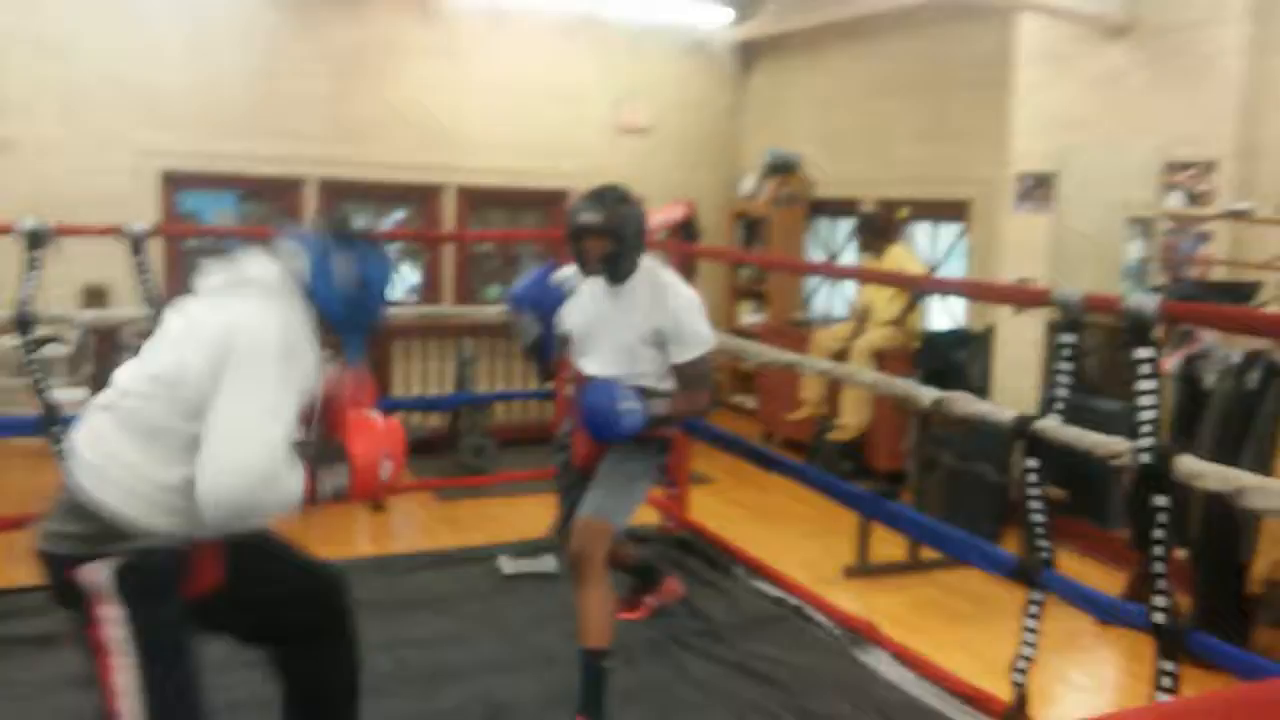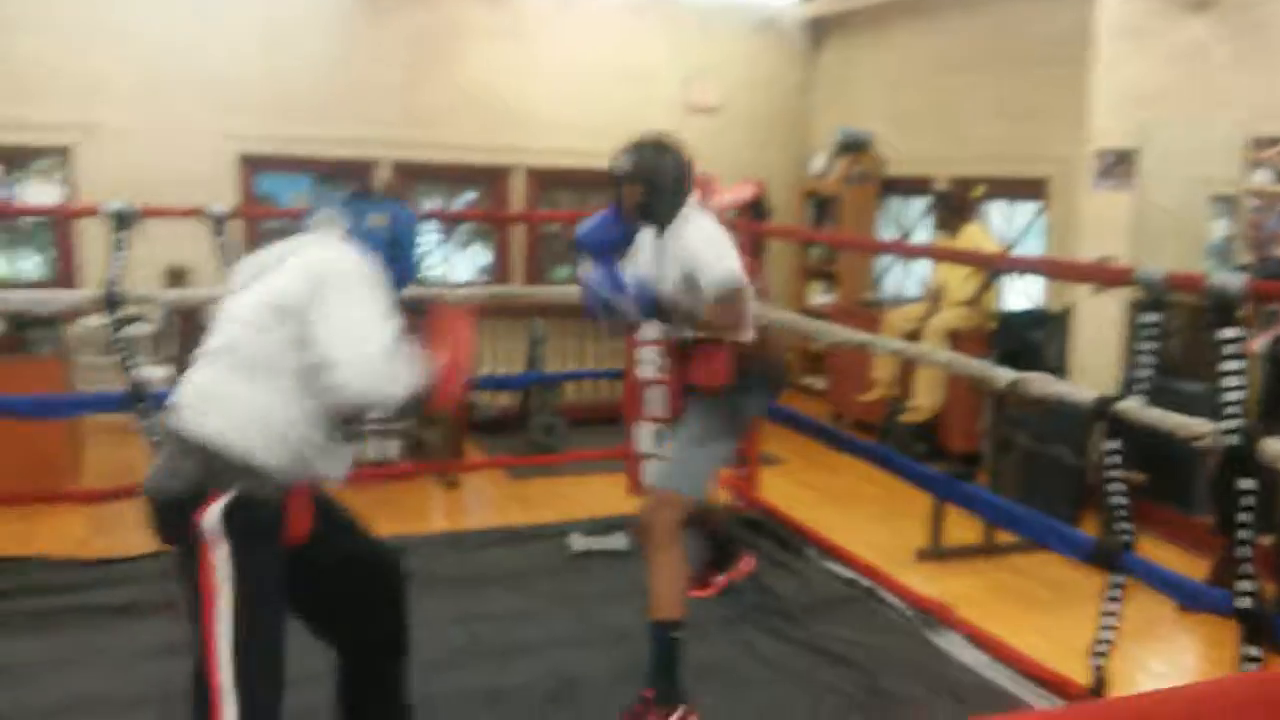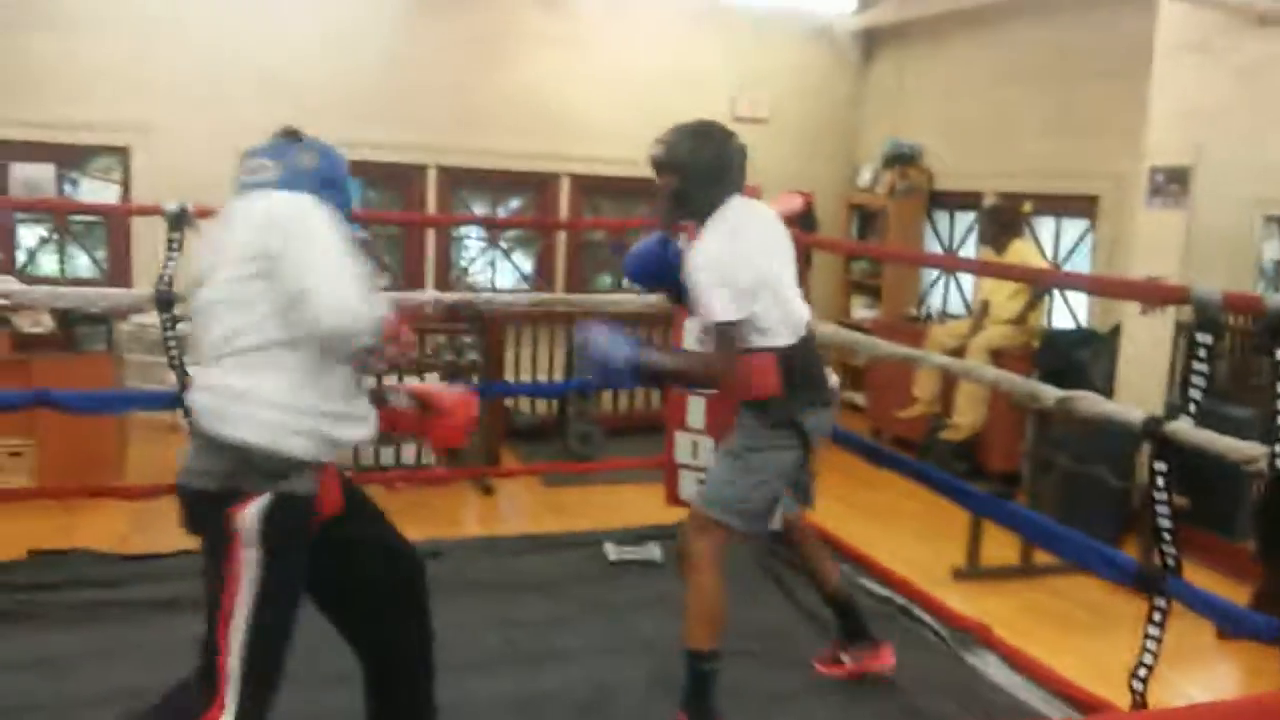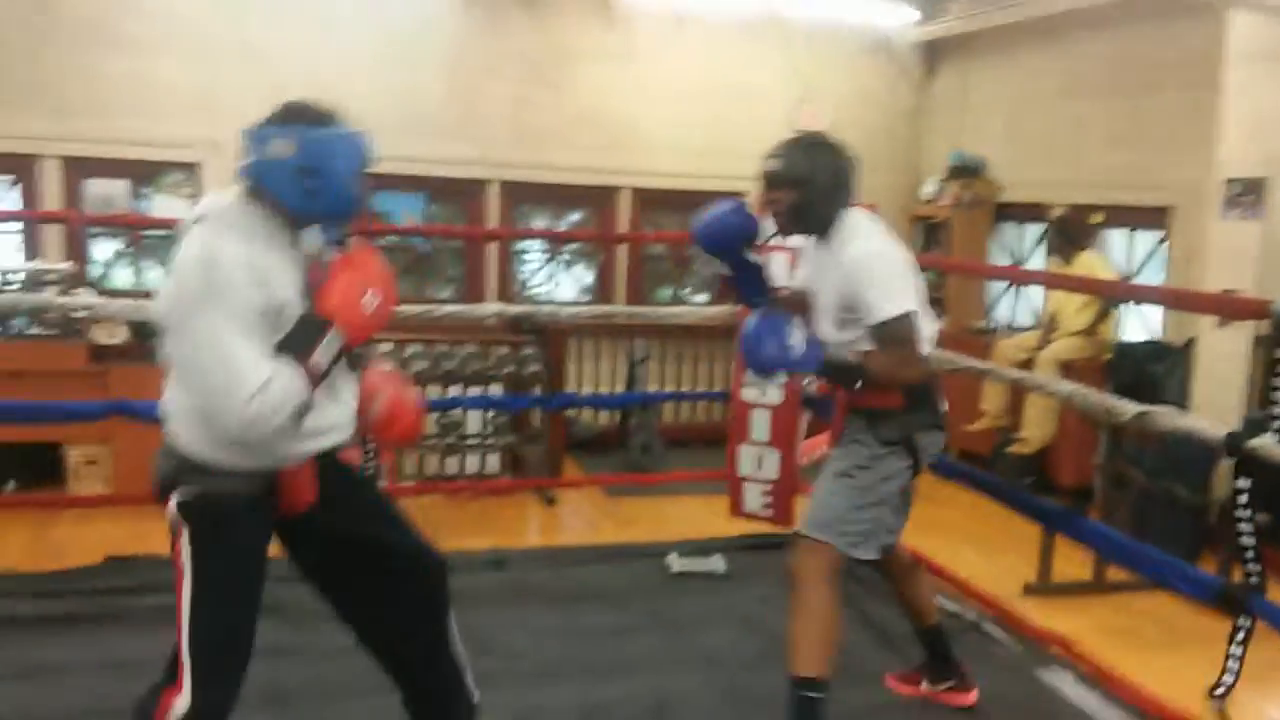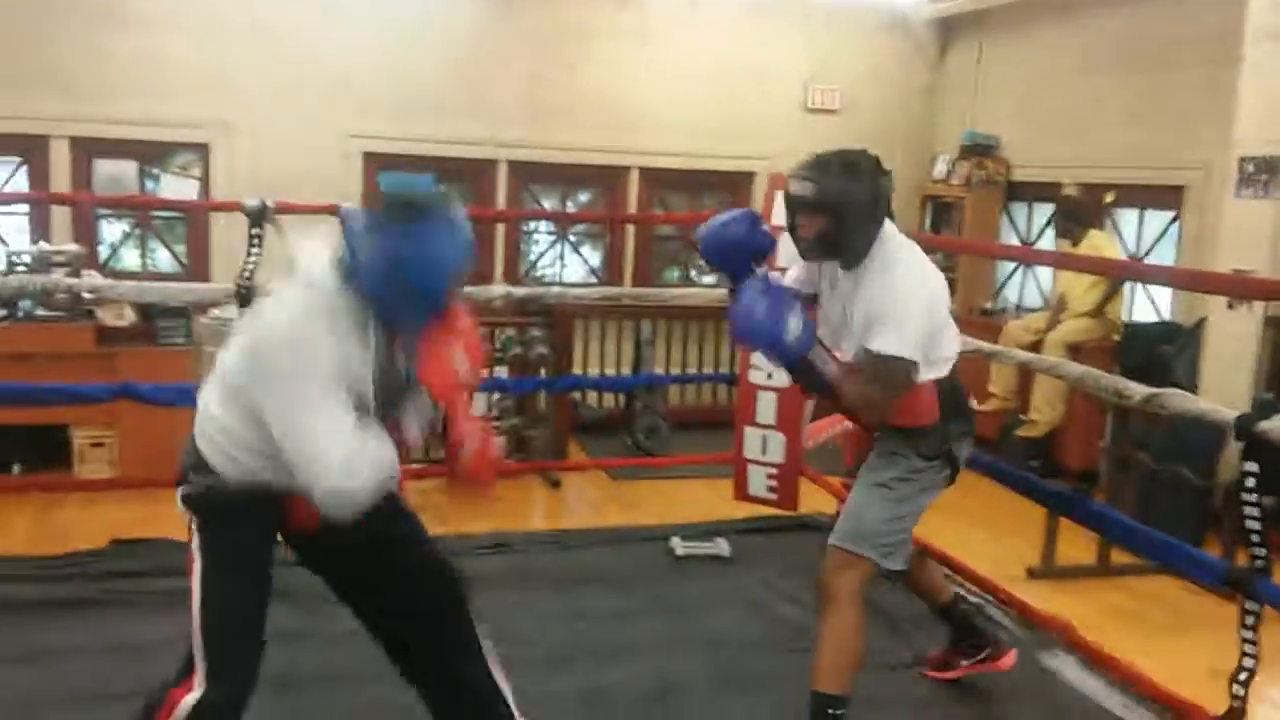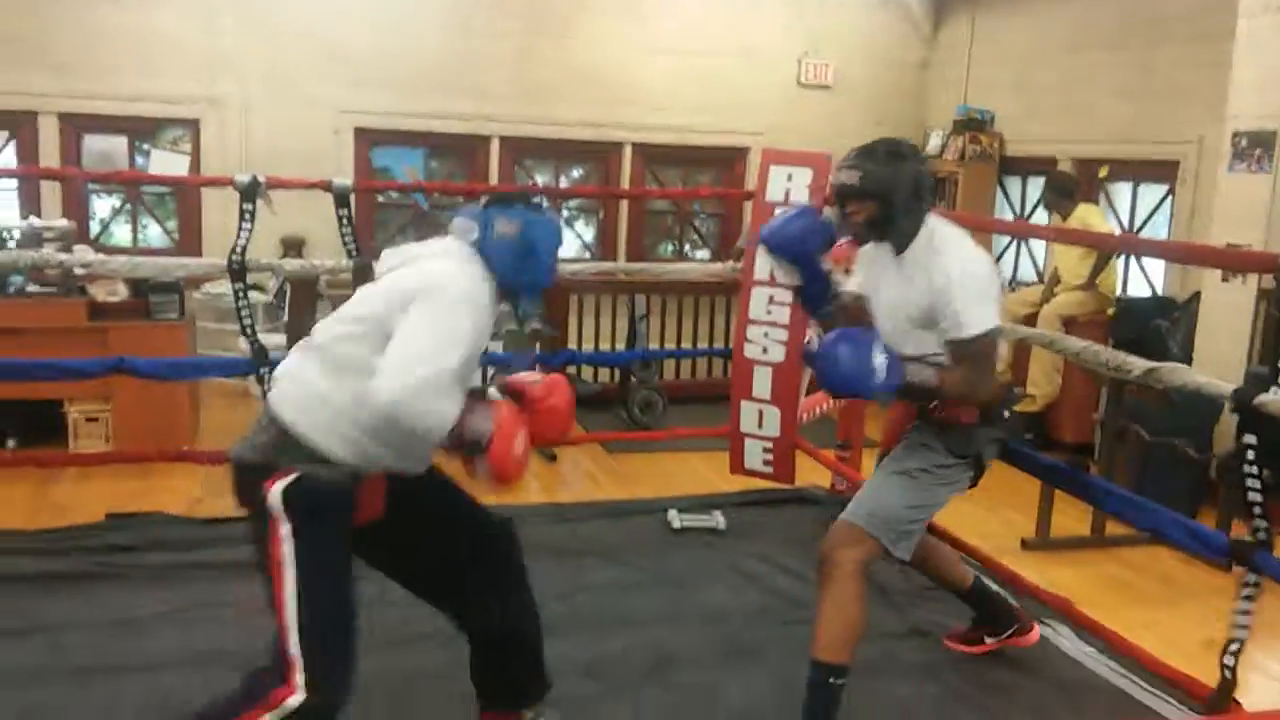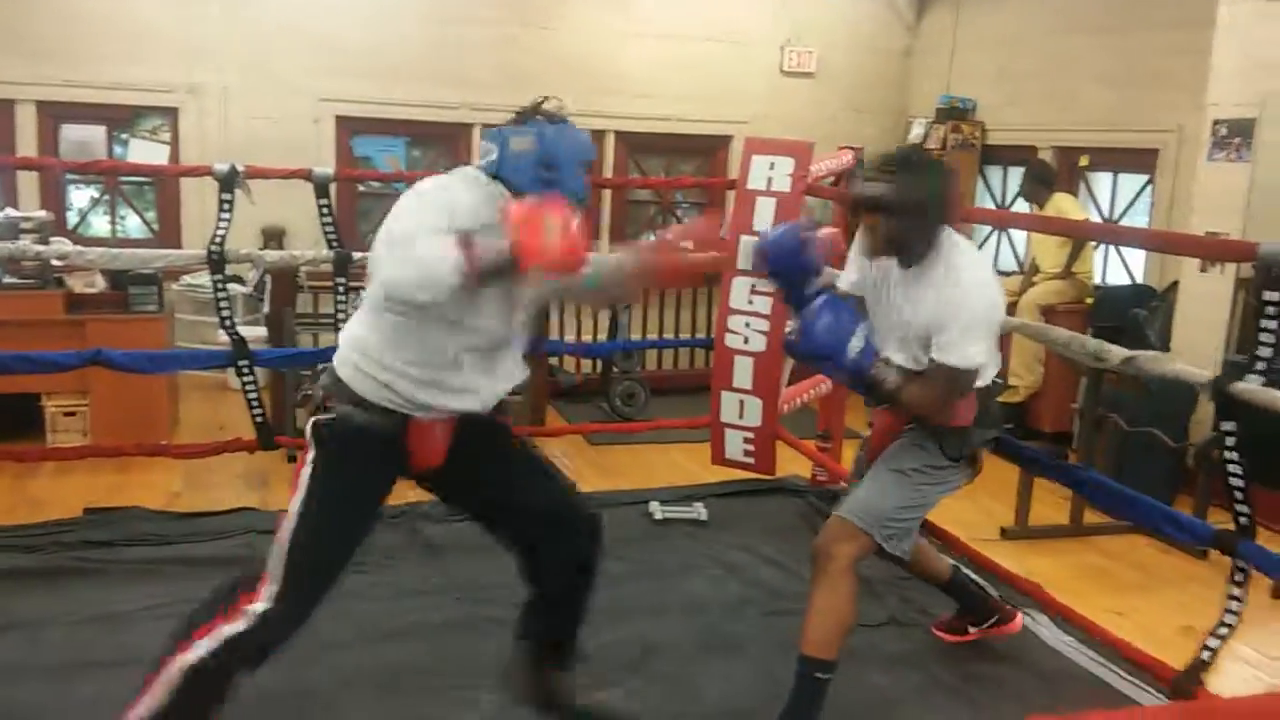
dt=0.3s
person 1, frame 1
left shoulder: (672, 297)
right shoulder: (567, 283)
left elbow: (700, 392)
right elbow: (548, 367)
left wrist: (651, 410)
right wrist: (534, 326)
left hip: (635, 438)
right hip: (584, 427)
left knee: (586, 549)
right knee: (579, 533)
right ankle: (652, 579)
person 1, frame 2
left shoulder: (698, 237)
right shoulder: (650, 235)
left elbow: (732, 319)
right elbow: (619, 309)
left wrist: (660, 304)
right wrist: (606, 267)
left hip: (724, 388)
right hip: (695, 380)
left knee: (658, 518)
right knee: (678, 493)
right ankle: (727, 552)
person 1, frame 3
left shoulder: (718, 246)
right shoulder: (747, 217)
left elbow: (727, 367)
left wrist: (638, 360)
right wrist: (674, 281)
left hip: (778, 406)
right hip: (796, 398)
left knee: (701, 542)
right knee: (785, 519)
right ankle: (861, 641)
person 1, frame 4
left shoulder: (866, 250)
right shoulder: (829, 241)
left elbow: (908, 367)
right elbow: (793, 315)
left wrist: (819, 356)
left hip: (890, 423)
right hip: (886, 420)
left knee: (811, 564)
right knee: (883, 545)
right ankle: (945, 672)
person 1, frame 5
left shoulder: (909, 283)
right shoulder: (820, 248)
left elbow: (872, 405)
right elbow: (777, 313)
left wrist: (801, 348)
right wrist: (741, 272)
left hip: (916, 432)
right hip: (883, 421)
left knee: (838, 576)
right knee: (884, 542)
right ankle: (976, 641)
person 1, frame 6
left shoulder: (958, 265)
right shoulder: (877, 244)
left elbow: (980, 385)
right elbow: (850, 326)
left wrist: (899, 375)
right wrist: (807, 271)
left hip: (952, 429)
right hip: (914, 415)
left knee: (843, 552)
right knee: (897, 533)
right ankle: (1003, 619)
person 1, frame 7
left shoulder: (972, 291)
right shoulder: (882, 241)
left elbow: (933, 401)
right elbow: (845, 307)
left wrist: (865, 362)
right wrist: (798, 282)
left hip: (940, 435)
right hip: (893, 412)
left knee: (838, 549)
right knee: (888, 533)
right ankle: (985, 609)
person 2, frame 1
left shoulder: (247, 303)
right shoulder: (276, 330)
right elbow: (233, 489)
left wrist: (328, 411)
right wrist: (338, 471)
left hip: (177, 530)
right hip: (121, 546)
left knee: (315, 603)
person 2, frame 2
left shoulder: (302, 268)
right shoulder: (348, 271)
right elbow: (364, 377)
right wrist: (427, 364)
left hip: (258, 481)
right hip: (221, 487)
left knee: (371, 588)
person 2, frame 3
left shoulder: (264, 225)
right shoulder: (293, 214)
right elbow: (345, 313)
left wrist: (396, 405)
right wrist: (392, 328)
left hip: (295, 472)
right hip: (253, 480)
left knee: (393, 583)
person 2, frame 4
left shoulder: (294, 236)
right shoulder: (213, 256)
right elbow: (249, 411)
left wrist: (361, 382)
right wrist: (337, 327)
left hip: (307, 464)
right hip: (224, 480)
left knee: (411, 579)
person 2, frame 5
left shoulder: (381, 295)
right shoulder: (301, 326)
right elbow: (342, 488)
right wrist: (417, 397)
left hip: (314, 468)
right hip: (235, 487)
left knee: (428, 592)
person 2, frame 6
left shoulder: (452, 273)
right shoulder: (461, 284)
right elbow: (407, 395)
left wrist: (509, 403)
right wrist: (481, 430)
left hip: (364, 466)
right hip: (303, 467)
left knee: (489, 552)
person 2, frame 7
left shoulder: (529, 220)
right shoulder: (446, 198)
left elbow: (573, 267)
right elbow: (402, 274)
left wrist: (638, 263)
right wrist: (502, 249)
left hip: (461, 424)
right hip: (368, 419)
left knee: (568, 531)
right knee: (283, 594)
person 3, frame 1
left shoulder: (899, 254)
right shoulder: (869, 260)
left wrist: (901, 317)
right wrist: (858, 322)
left hip: (900, 327)
right hip: (872, 323)
left knee: (862, 346)
right knee: (821, 338)
left ankle: (852, 423)
right ankle: (814, 402)
person 3, frame 2
left shoulder: (975, 233)
right shoulder: (943, 240)
left wrist: (976, 297)
right wrist: (932, 301)
left hip: (975, 307)
right hip: (945, 302)
left knee: (935, 326)
right knee: (893, 317)
left ankle: (926, 404)
right ankle: (886, 383)
person 3, frame 3
left shoulder: (1023, 249)
right shoulder: (987, 254)
left wrist: (1022, 315)
right wrist: (977, 319)
left hip: (1020, 326)
right hip: (990, 320)
left knee: (978, 343)
right knee: (936, 334)
left ankle: (965, 423)
right ankle: (926, 400)
person 3, frame 4
left shoulder: (1091, 260)
right shoulder: (1057, 265)
left wrist: (1091, 328)
right wrist: (1046, 331)
left hip: (1091, 338)
right hip: (1060, 332)
left knee: (1047, 357)
right knee: (1004, 347)
left ankle: (1035, 437)
right ankle: (995, 414)
person 3, frame 5
left shoulder: (1099, 240)
right shoulder: (1067, 247)
left wrist: (1098, 309)
right wrist: (1054, 314)
left hip: (1102, 318)
right hip: (1069, 313)
left knee: (1055, 339)
right knee: (1013, 329)
left ankle: (1043, 419)
right ankle: (1003, 395)
person 3, frame 6
left shoulder: (1088, 213)
right shoulder: (1058, 221)
left wrist: (1089, 282)
right wrist: (1048, 288)
left hip: (1096, 291)
right hip: (1064, 287)
left knee: (1050, 312)
right knee: (1010, 303)
left ankle: (1041, 394)
right ankle: (999, 370)
person 3, frame 7
left shoulder: (1062, 202)
right shoulder: (1037, 210)
left wrist: (1066, 271)
right wrist: (1027, 276)
left hip: (1074, 280)
right hip: (1044, 276)
left knee: (1029, 302)
left ankle: (1024, 384)
